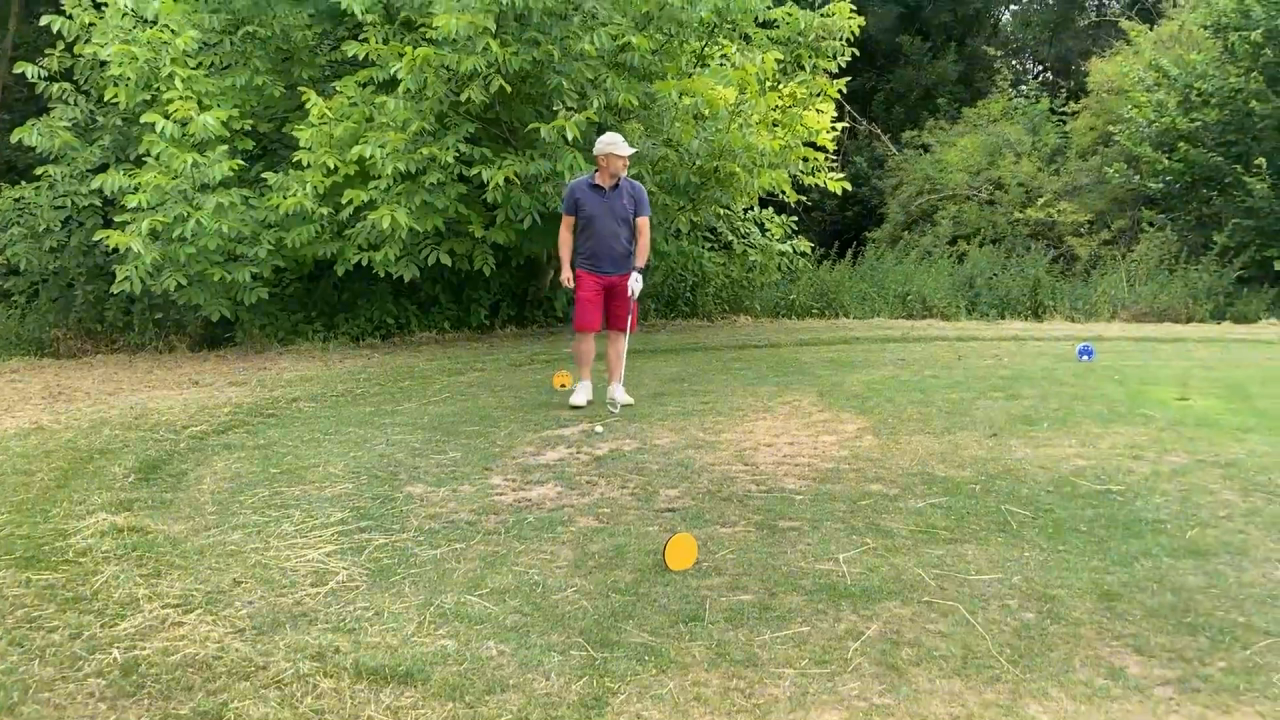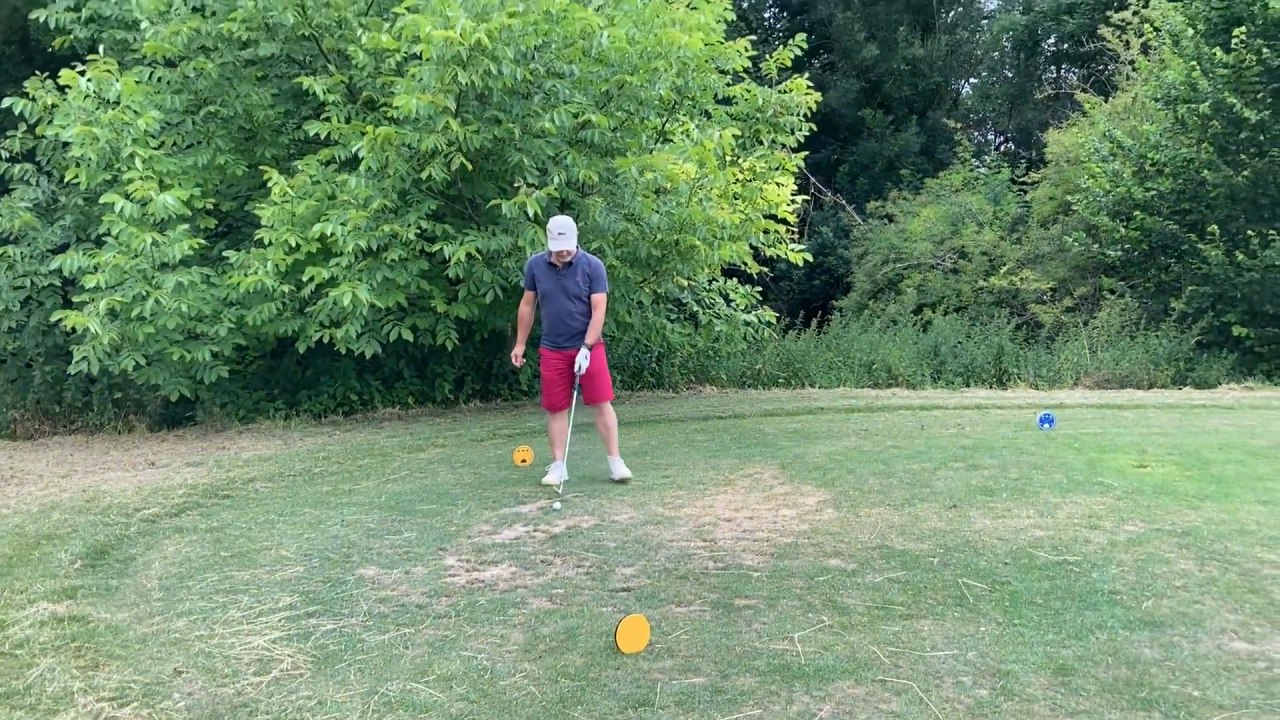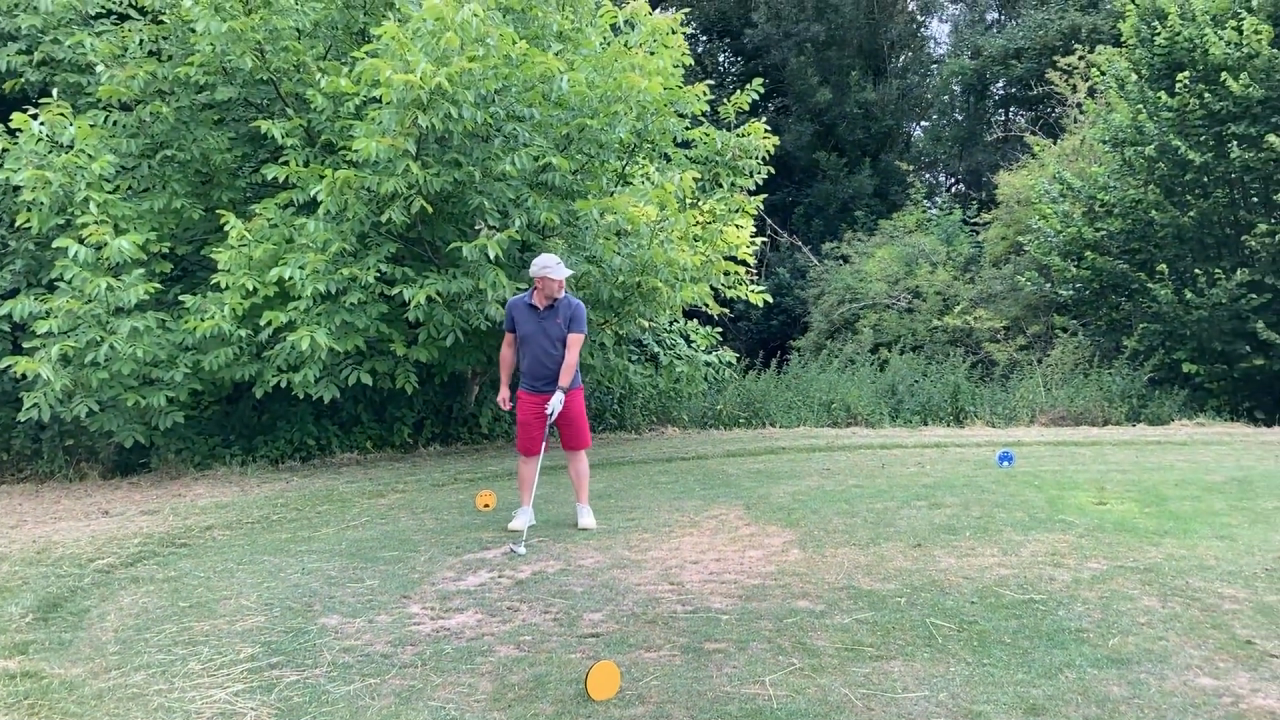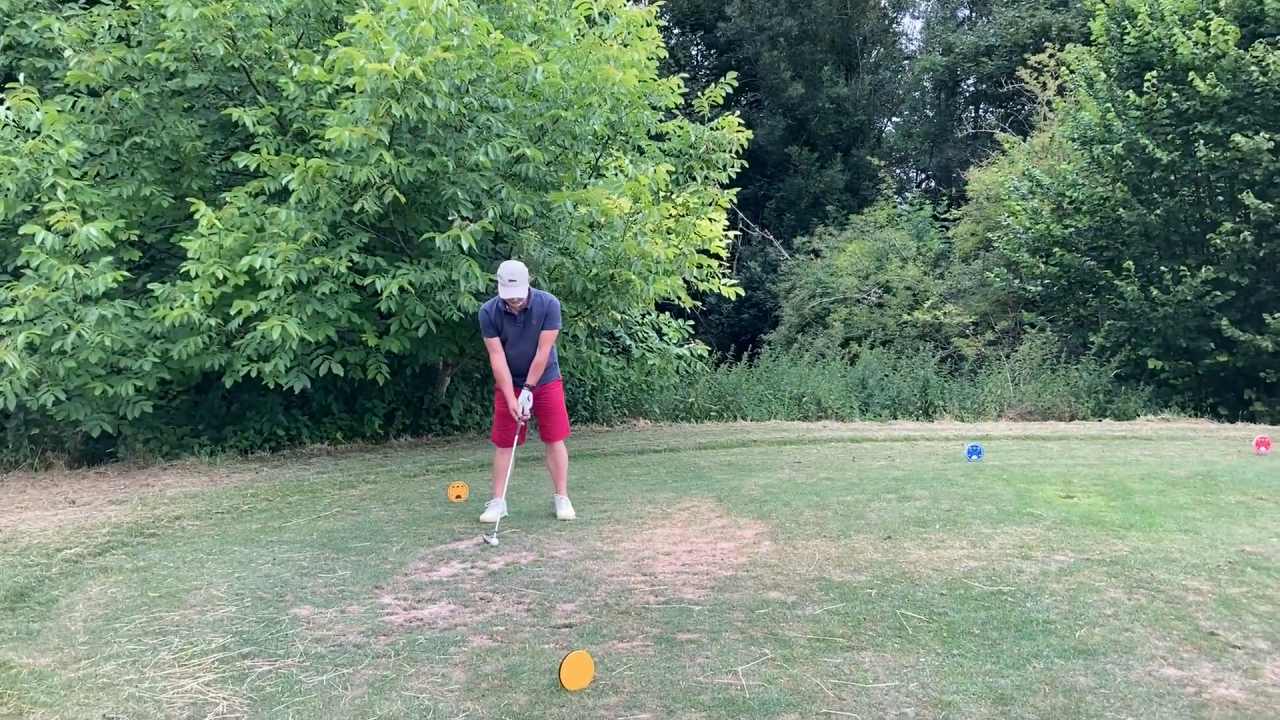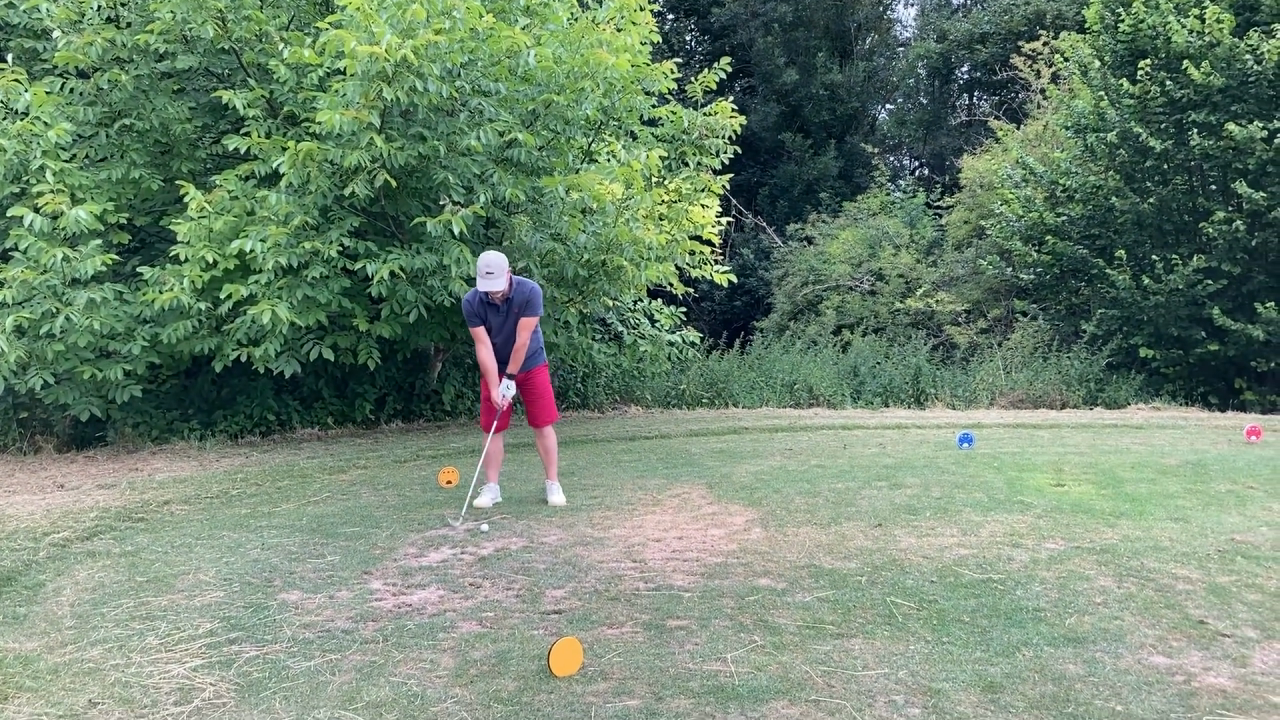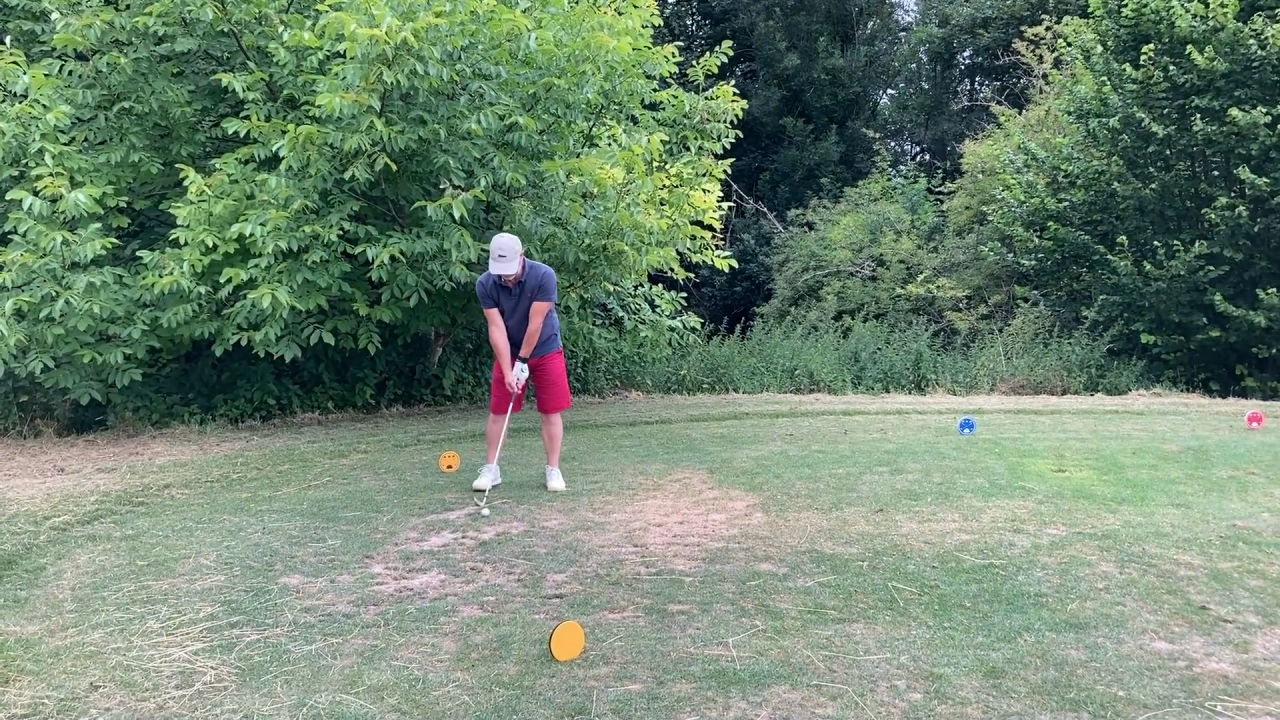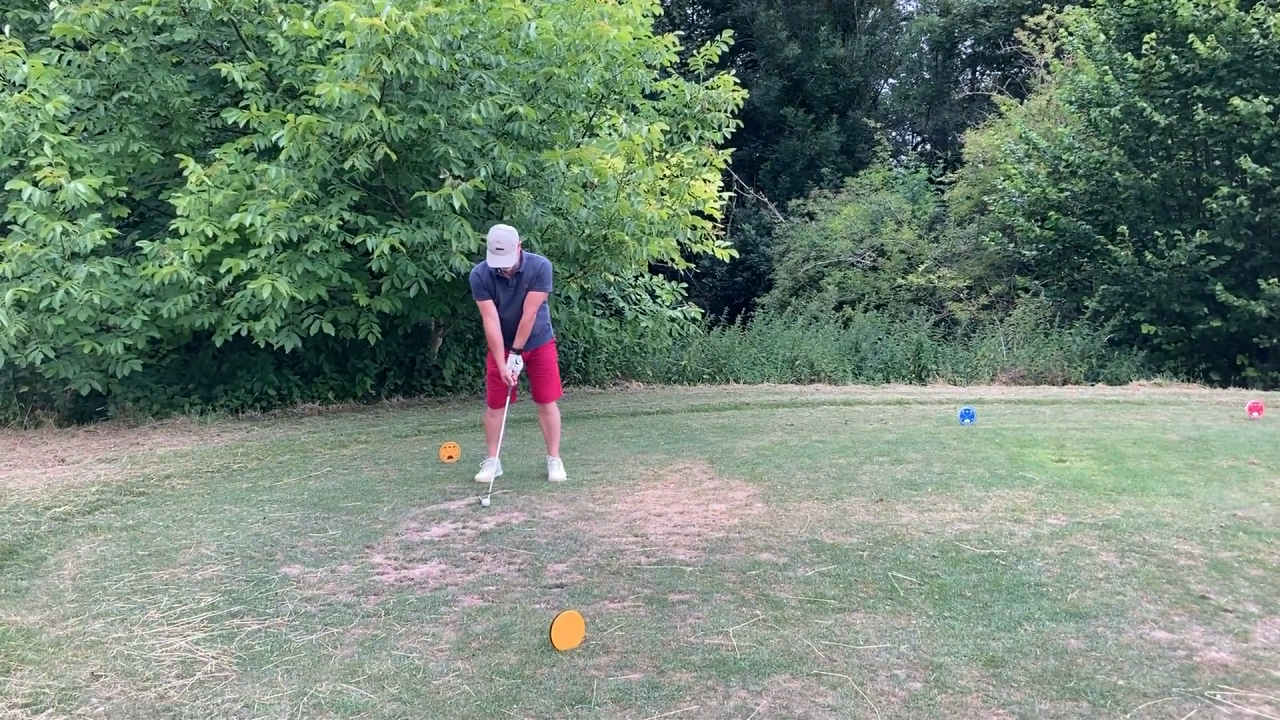
dt=0.7s
person 1, frame 1
left shoulder: (635, 191)
right shoulder: (577, 189)
left elbow: (643, 233)
right elbow: (566, 230)
left wrist: (638, 271)
right wrist: (566, 266)
left hip: (623, 275)
right hip: (588, 272)
left knee: (617, 332)
right knee: (585, 330)
left ankle: (615, 387)
right ankle: (584, 384)
person 1, frame 2
left shoulder: (593, 266)
right shoulder: (535, 265)
left elbow: (598, 311)
right elbow: (527, 305)
left wrist: (586, 348)
right wrist: (520, 342)
left hip: (589, 346)
right hip: (552, 349)
left knee: (601, 403)
right knee: (555, 408)
left ankle: (615, 460)
right ankle: (558, 465)
person 1, frame 3
left shoulder: (574, 308)
right shoulder: (515, 306)
left elbow: (572, 353)
right elbow: (509, 347)
left wrist: (561, 391)
right wrist: (504, 386)
left hip: (568, 391)
right hip: (528, 393)
left knee: (576, 450)
right knee: (527, 453)
left ankle: (583, 507)
right ankle: (525, 510)
person 1, frame 4
left shoulder: (548, 304)
right shoulder: (488, 312)
left elbow: (543, 352)
right elbow: (497, 357)
left wrist: (529, 389)
right wrist: (511, 398)
left hip: (546, 381)
right hip: (509, 384)
left knee: (554, 440)
right knee: (503, 443)
left ankle: (561, 498)
right ankle: (497, 501)
person 1, frame 5
left shoulder: (530, 291)
right shoulder: (471, 302)
left elbow: (523, 340)
right elbow: (483, 347)
left wrist: (510, 378)
right wrist: (494, 388)
left hip: (532, 366)
right hip: (495, 369)
left knee: (543, 425)
right knee: (493, 429)
left ankle: (552, 483)
right ankle: (491, 487)
person 1, frame 6
left shoulder: (544, 276)
right shoulder: (485, 284)
left elbow: (535, 324)
right elbow: (497, 328)
left wrist: (523, 361)
right wrist: (508, 370)
left hip: (546, 351)
right hip: (508, 352)
left knee: (550, 412)
right knee: (498, 411)
left ankle: (553, 469)
right ankle: (490, 468)
person 1, frame 7
left shoulder: (541, 267)
right shoulder: (479, 275)
left elbow: (530, 314)
right elbow: (490, 321)
left wrist: (517, 352)
right wrist: (502, 362)
left hip: (539, 343)
right hip: (501, 346)
left knee: (547, 401)
right knee: (495, 404)
left ankle: (554, 460)
right ankle: (492, 461)
